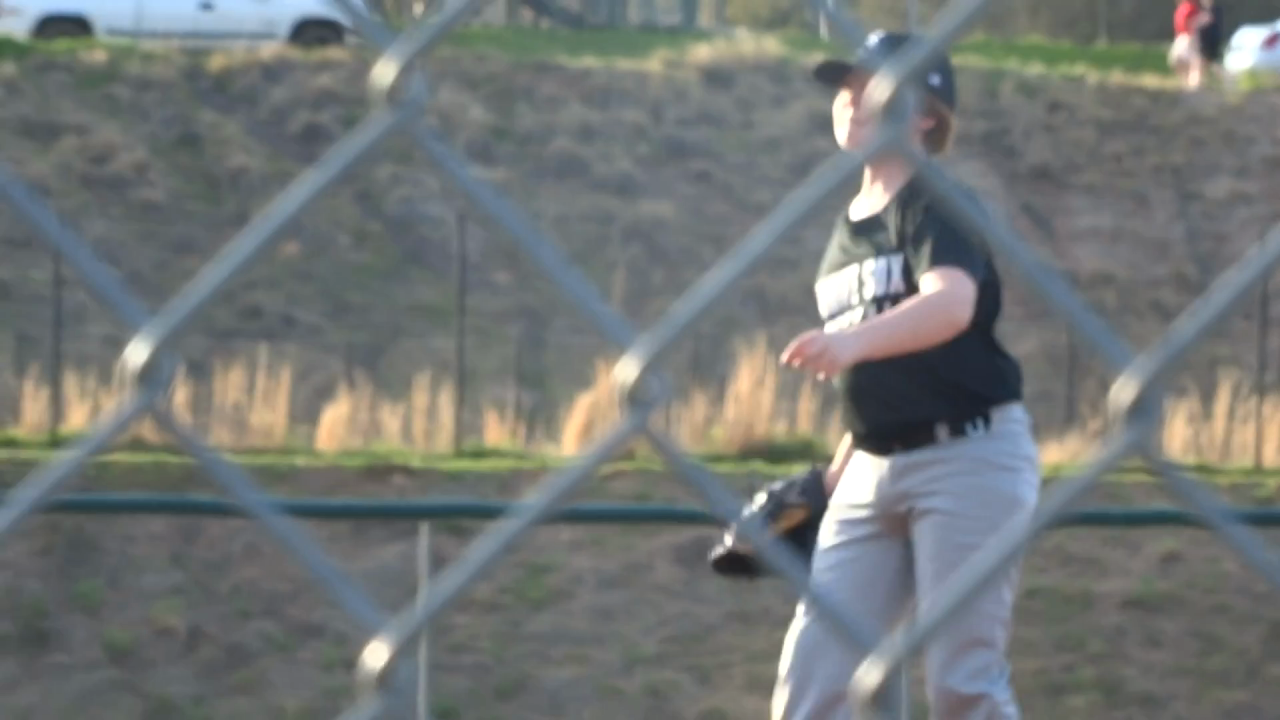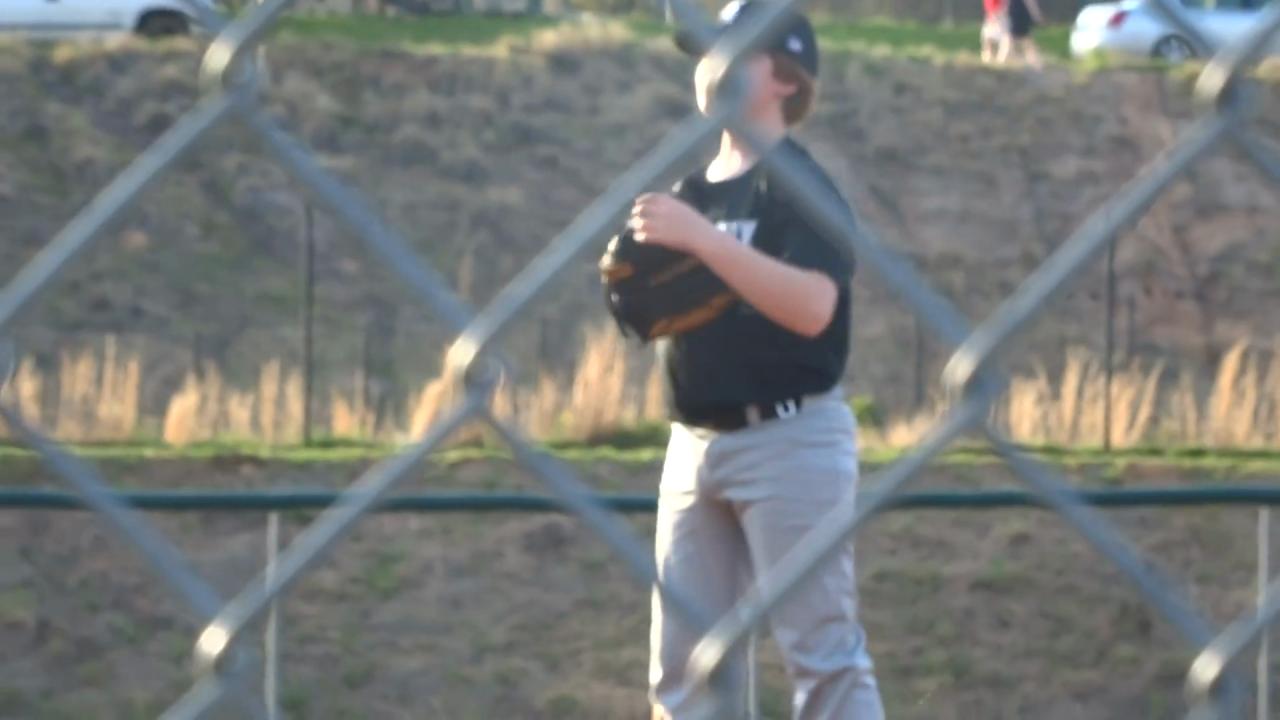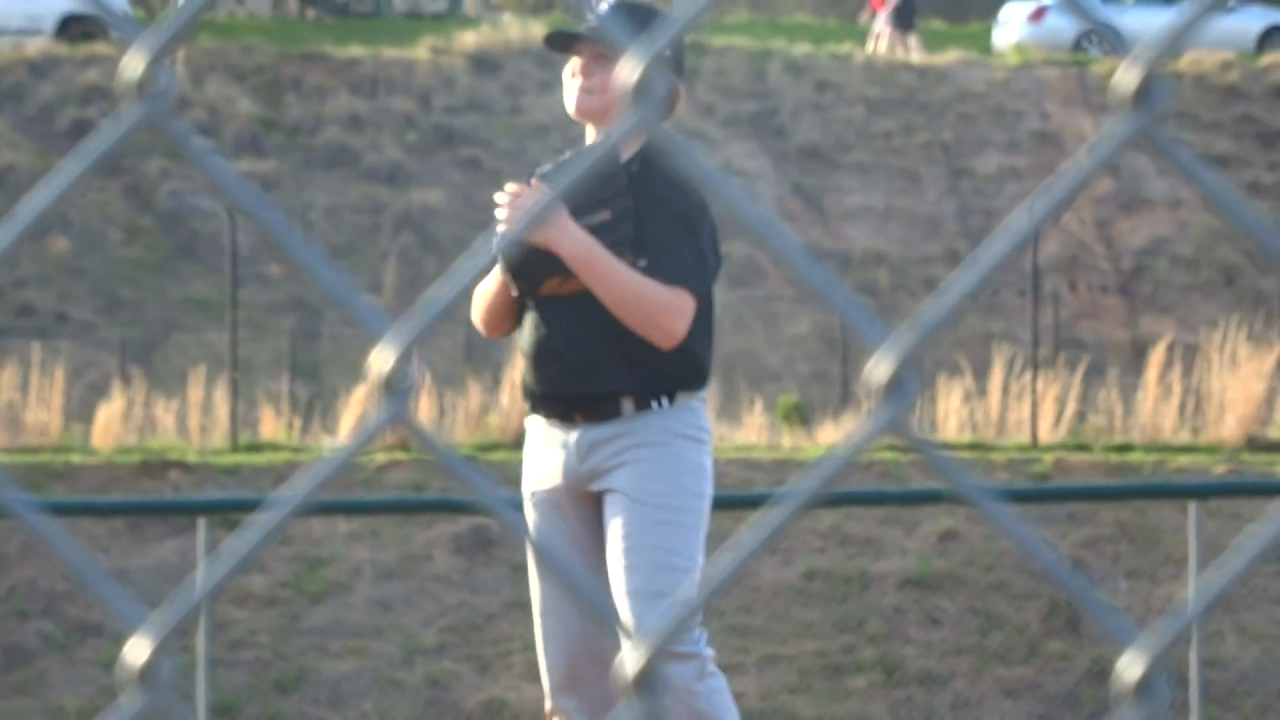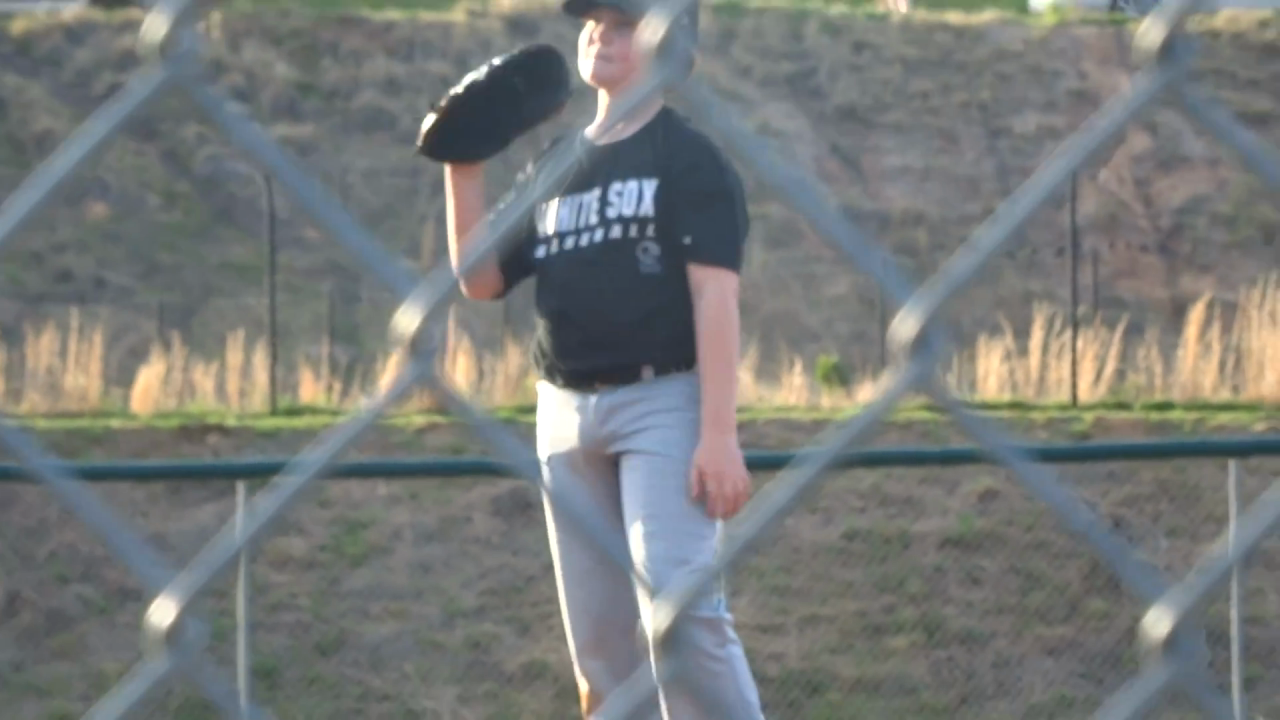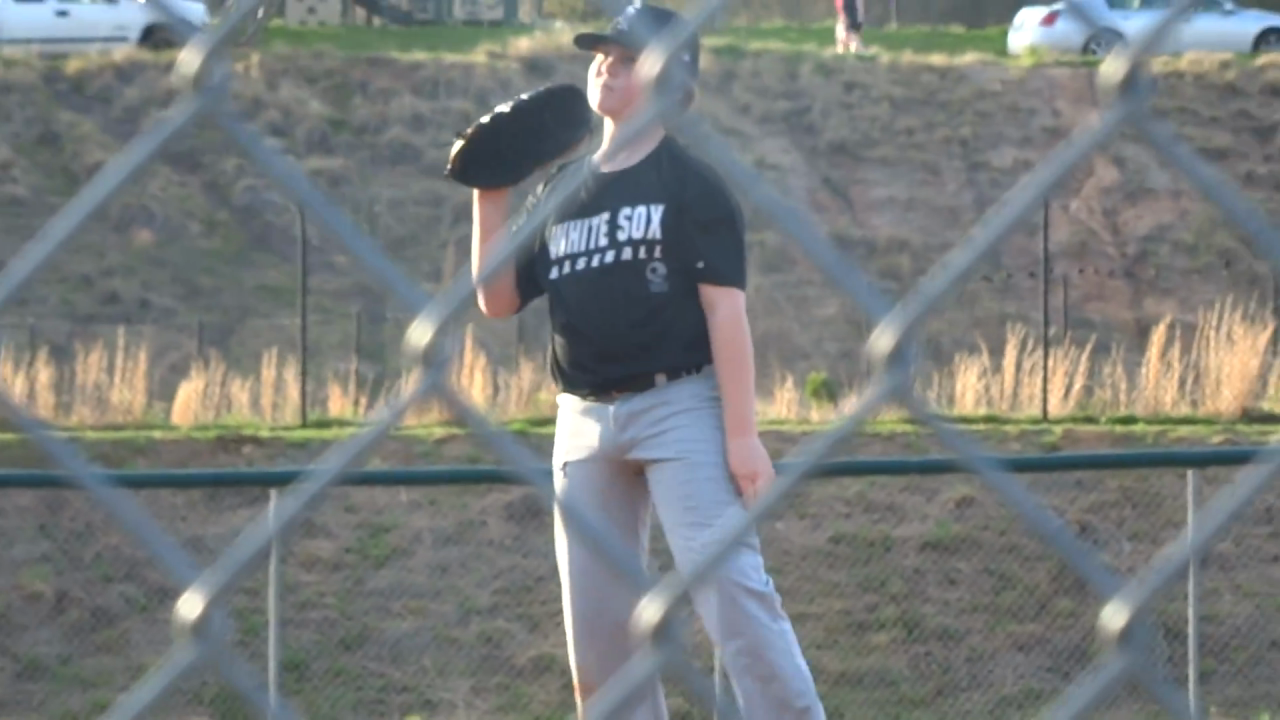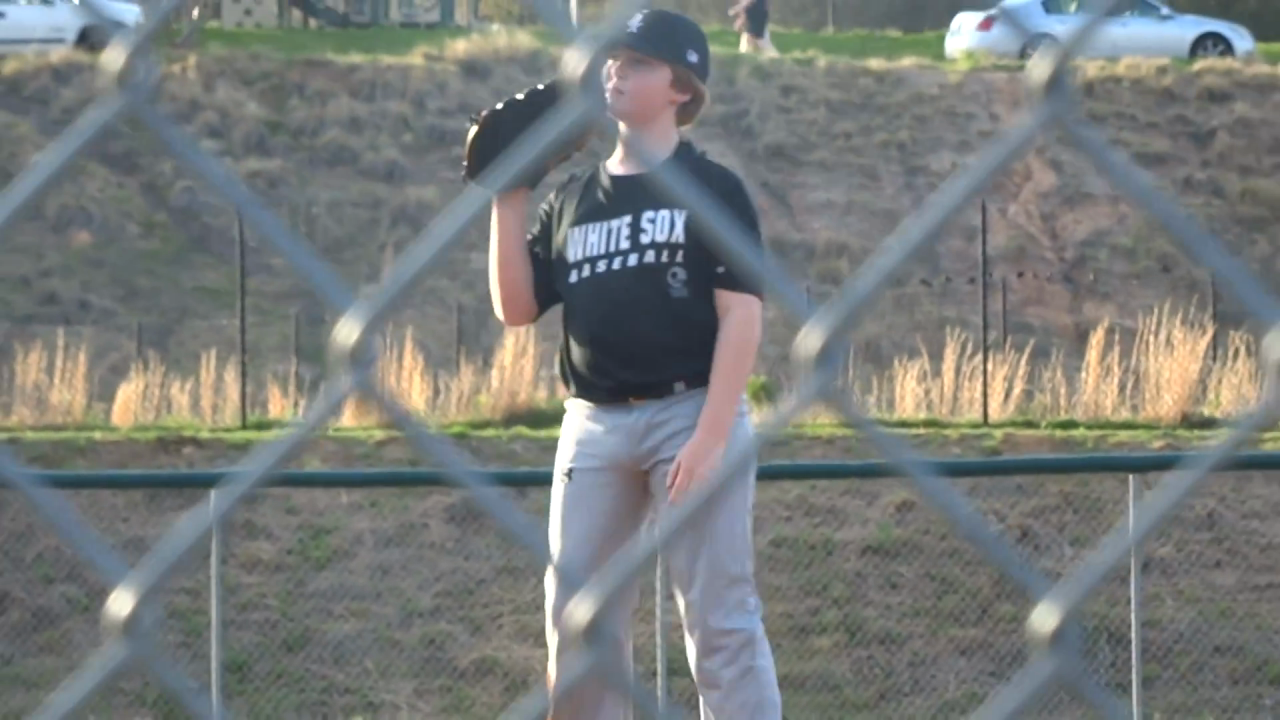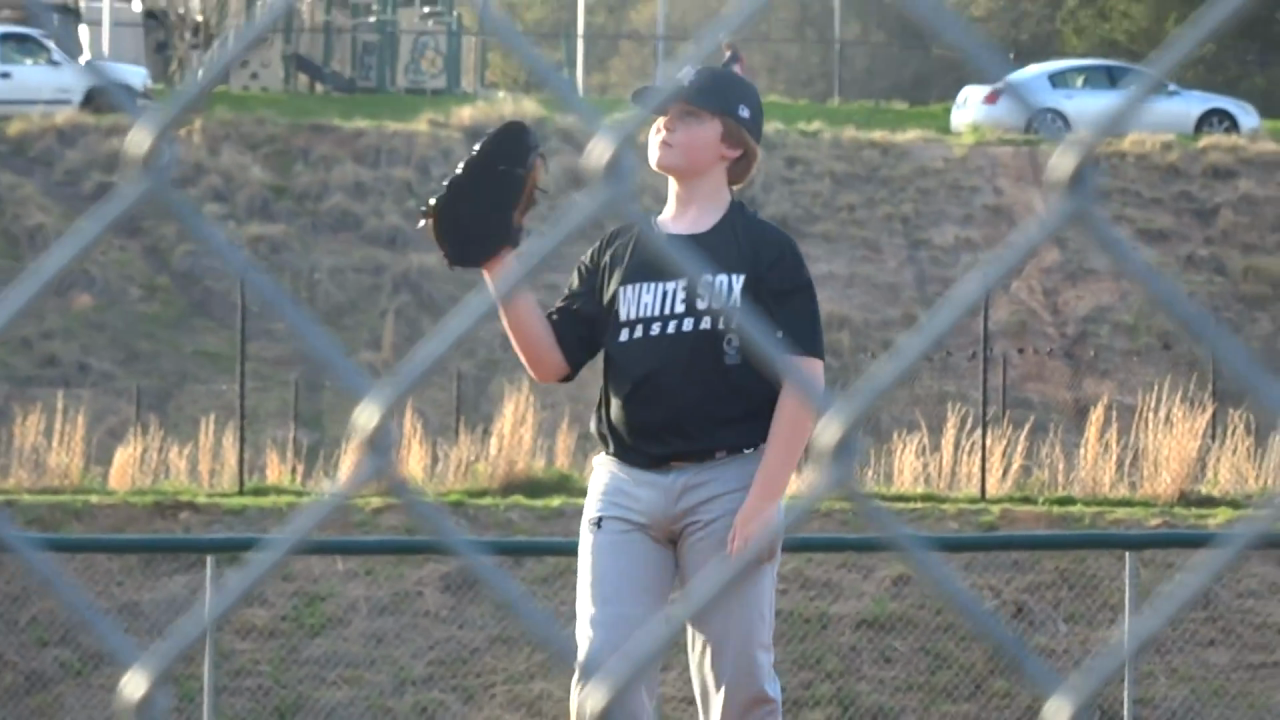
dt=0.4s
person 1, frame 1
left shoulder: (941, 209)
right shoulder: (848, 228)
left elbow: (952, 307)
left wrist: (853, 345)
right wrist: (838, 475)
left hip: (970, 459)
right hip: (874, 469)
right knee: (815, 660)
person 1, frame 2
left shoulder: (799, 185)
right shoulder: (693, 188)
left elbow: (811, 310)
left wrist: (699, 238)
left hip: (791, 438)
right hip: (694, 444)
left knee: (818, 650)
right knee: (684, 656)
person 1, frame 3
left shoulder: (666, 186)
right shoulder: (549, 191)
left elbow: (668, 321)
right elbow: (490, 320)
left wrist: (564, 240)
right wrist: (518, 249)
left hip: (654, 432)
right hip: (552, 442)
left knee: (660, 638)
right knee: (574, 660)
person 1, frame 4
left shoulder: (689, 156)
left elbow: (716, 298)
right elbow: (480, 280)
left wrist: (719, 434)
right wrist: (463, 173)
left hip: (664, 402)
right hip: (566, 412)
left knee: (682, 608)
right knee: (598, 626)
person 1, frame 5
left shoulder: (694, 182)
right shoulder: (557, 189)
left elbow: (726, 310)
right elbow: (498, 300)
left wrist: (743, 433)
right wrist: (490, 197)
left hip: (682, 405)
right hip: (584, 419)
left knee: (731, 582)
right knee: (596, 615)
person 1, frame 6
left shoulder: (712, 187)
right shoulder: (571, 195)
left elbow: (743, 317)
right elbow: (515, 308)
left wrist: (709, 436)
right wrist: (507, 200)
left hip: (694, 418)
right hip: (594, 425)
left knee: (721, 616)
person 1, frame 7
left shoulder: (768, 251)
right shoulder: (616, 253)
left elbow: (802, 380)
right elbow: (550, 360)
left wrist: (762, 505)
right wrist: (495, 262)
left hip: (729, 482)
right hip: (625, 488)
right knee: (606, 667)
